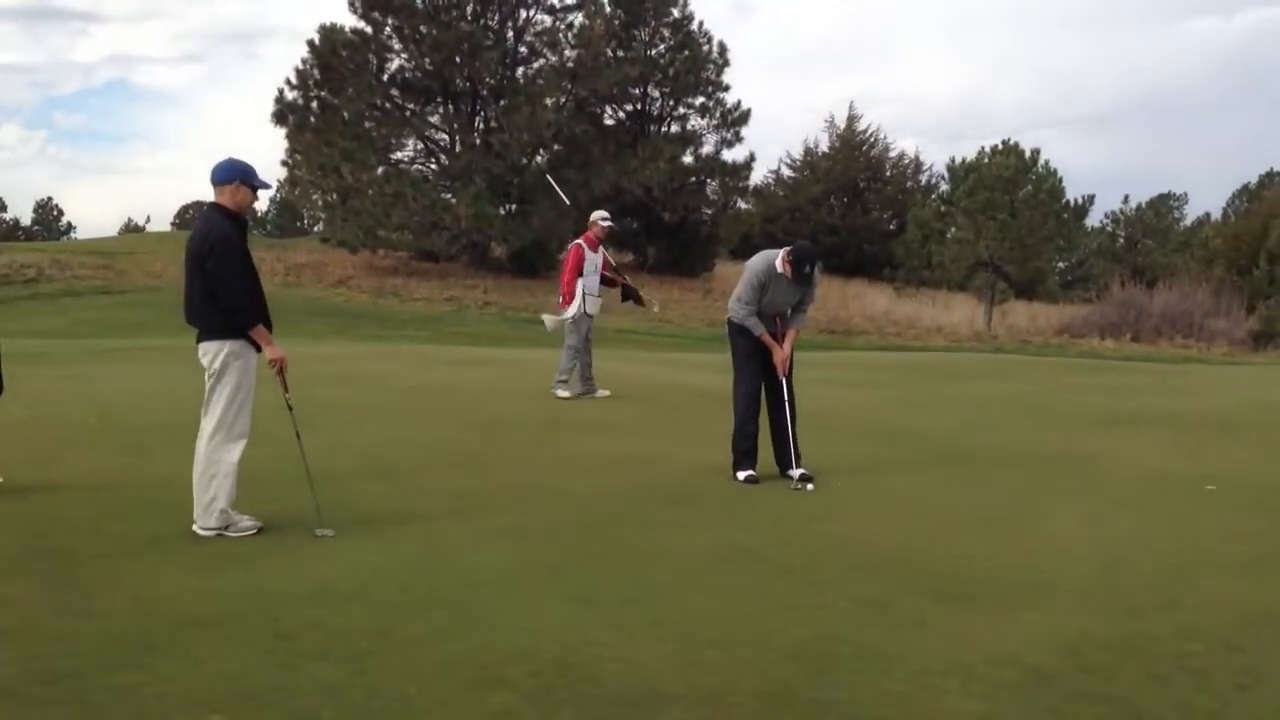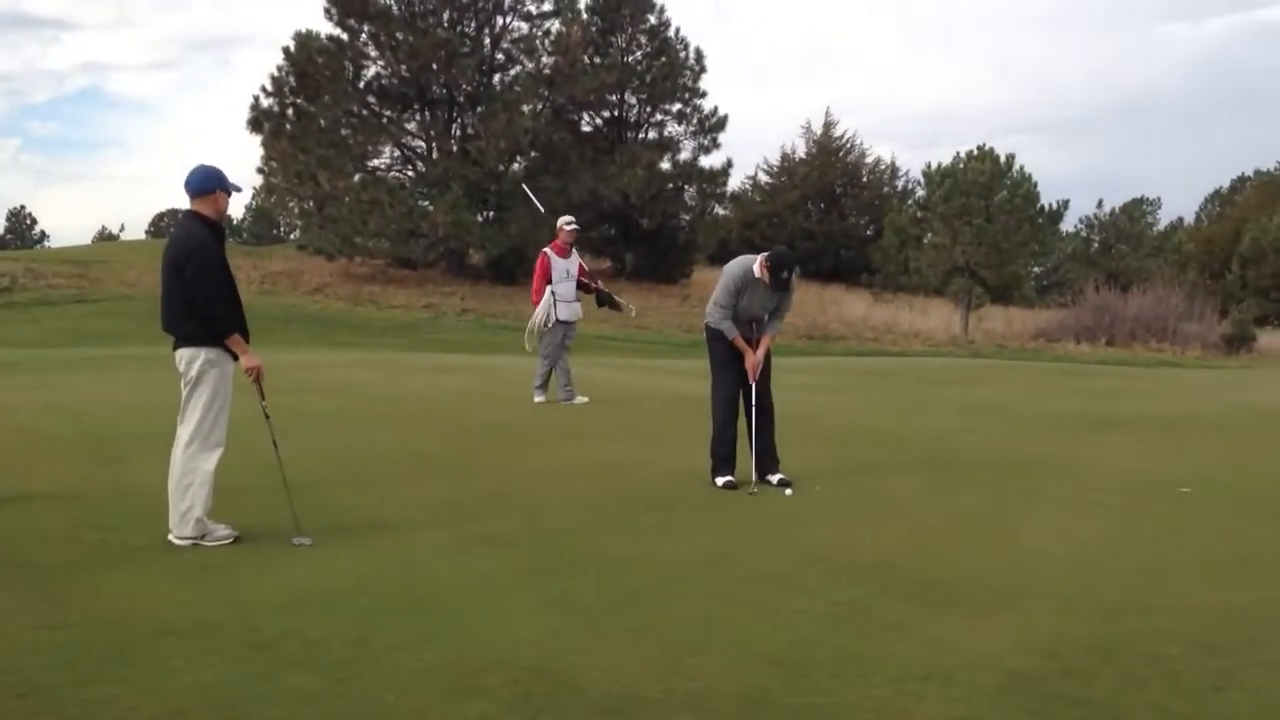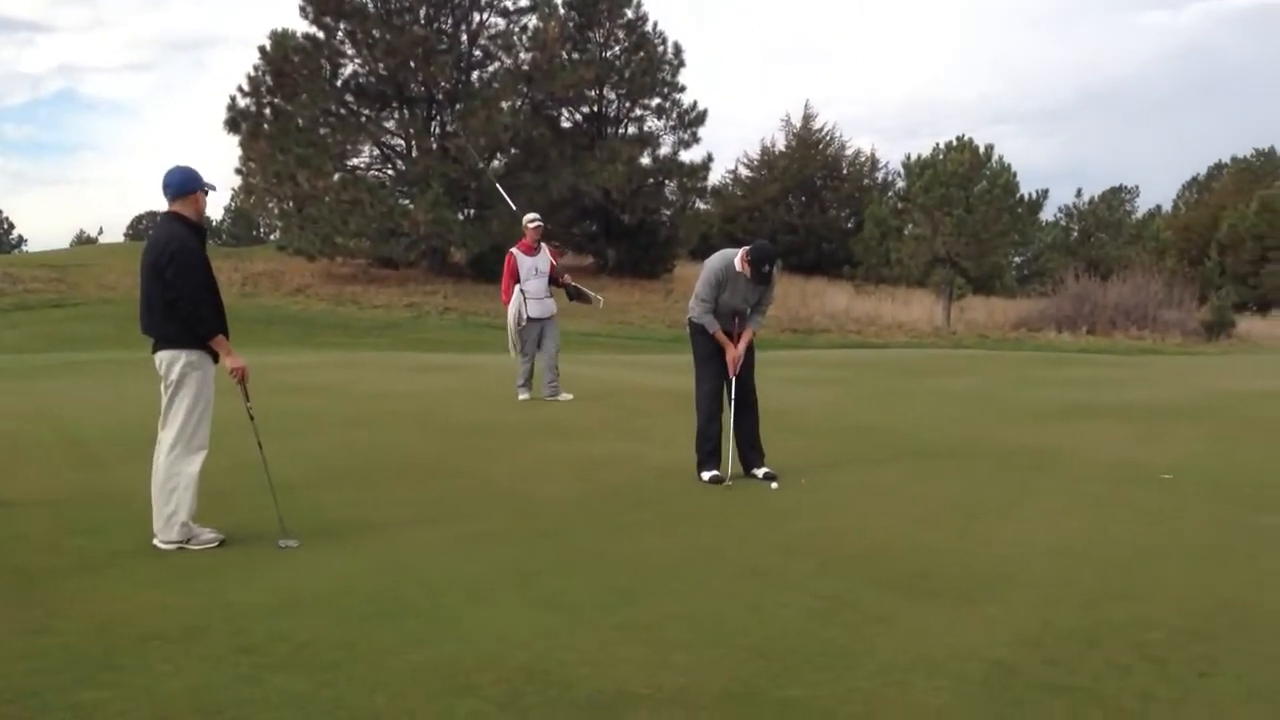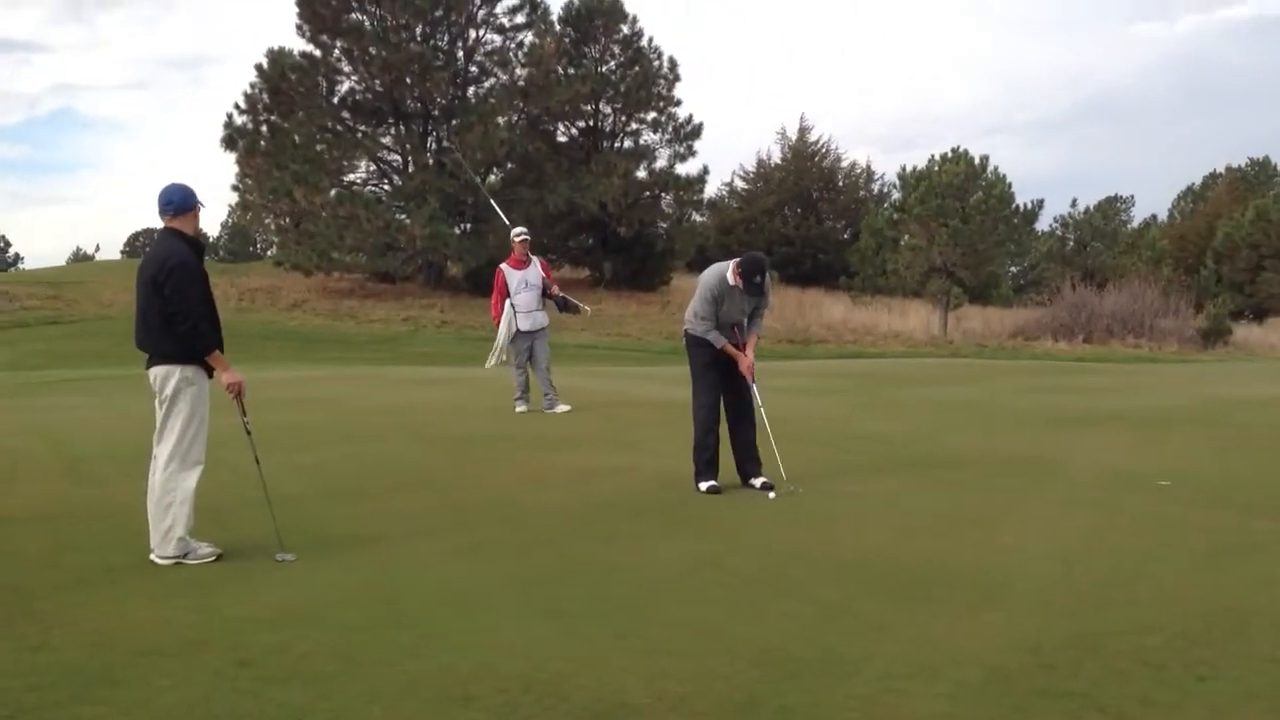
dt=0.3s
person 1, frame 1
left shoulder: (209, 227)
right shoulder: (222, 233)
right elbow: (235, 298)
right wrist: (268, 342)
left hip: (218, 337)
right hip: (231, 341)
left knee: (218, 428)
right knee: (223, 430)
left ankle: (213, 512)
right ankle: (213, 517)
person 1, frame 2
left shoulder: (185, 236)
right shoulder: (200, 242)
right elbow: (212, 306)
right wrist: (244, 351)
left hip: (193, 345)
right hip: (207, 349)
left knee: (192, 435)
right knee: (200, 438)
left ankle: (186, 520)
right ankle: (189, 526)
person 1, frame 3
left shoulder: (163, 237)
right shoulder: (182, 242)
right elbow: (194, 307)
right wrist: (227, 352)
left hip: (171, 347)
right hip: (187, 351)
left knee: (173, 438)
right knee: (184, 441)
left ankle: (170, 525)
right ankle: (175, 530)
person 1, frame 4
left shoulder: (156, 254)
right shoulder: (181, 258)
right elbow: (192, 323)
right wrist: (224, 368)
left hip: (163, 362)
right hip: (182, 366)
left knee: (167, 453)
right knee: (181, 456)
left ankle: (167, 540)
right ankle: (173, 544)
person 2, frame 1
left shoulder: (809, 275)
right shoulder: (759, 267)
left elbow: (800, 310)
right elbow: (747, 314)
left wrist: (787, 344)
right wrist: (773, 348)
left hip: (778, 329)
right hip: (745, 327)
left knee: (783, 395)
right knee: (748, 393)
left ankle: (790, 462)
right ankle: (743, 464)
person 2, frame 2
left shoulder: (786, 281)
right shoulder: (736, 272)
left elbow: (777, 317)
right elbow: (721, 318)
left wrist: (761, 351)
right wrist: (747, 353)
left hip: (756, 336)
right hip: (723, 333)
left knee: (762, 401)
right knee: (726, 400)
left ankle: (768, 468)
right ankle: (722, 470)
person 2, frame 3
left shoulder: (768, 275)
right shoulder: (718, 265)
left elbow: (759, 312)
right elbow: (703, 311)
left wrist: (742, 345)
right wrist: (727, 347)
left hip: (740, 330)
right hip: (706, 328)
left knee: (746, 395)
right knee: (710, 395)
left ankle: (754, 462)
right ankle: (707, 465)
person 2, frame 4
left shoulder: (762, 282)
right shoulder: (711, 281)
left elbow: (757, 316)
right elbow: (705, 329)
left wrist: (749, 351)
right wrist: (738, 357)
left hip: (735, 340)
right hip: (703, 340)
left knee: (742, 406)
right knee: (707, 405)
left ankle: (751, 472)
right ankle: (705, 475)
person 3, frame 1
left shoulder: (599, 249)
right shoulder: (578, 246)
left elbow: (599, 275)
right elbow: (568, 275)
left wrist: (616, 280)
right wrist: (568, 301)
left hip: (588, 306)
right hip: (576, 305)
left knee: (585, 347)
right knee: (573, 344)
left ankle: (588, 386)
right ankle: (560, 384)
person 3, frame 2
left shoulder: (575, 255)
right shoulder: (547, 255)
left elbow: (581, 279)
right elbow: (538, 283)
left wrist: (592, 286)
right wrist: (540, 308)
left hip: (571, 313)
right hip: (554, 314)
left knee: (563, 355)
right knee: (548, 354)
left ankle: (567, 393)
right ankle: (539, 391)
person 3, frame 3
left shoulder: (546, 251)
right shoulder: (515, 254)
left elbow: (552, 275)
right elbow: (508, 283)
left wrist: (563, 280)
right wrist: (510, 307)
left hip: (547, 310)
right hip: (527, 311)
left knee: (552, 350)
right knee: (527, 352)
left ankle: (552, 390)
right ankle: (523, 389)
person 3, frame 4
left shoulder: (539, 264)
right shoulder: (504, 269)
left elbow: (548, 287)
right elbow: (498, 297)
left wrist: (553, 291)
right wrist: (499, 322)
left hip: (539, 323)
right hip: (518, 325)
left knee: (543, 365)
right knee: (520, 365)
left ankle: (551, 402)
right ankle: (521, 401)
